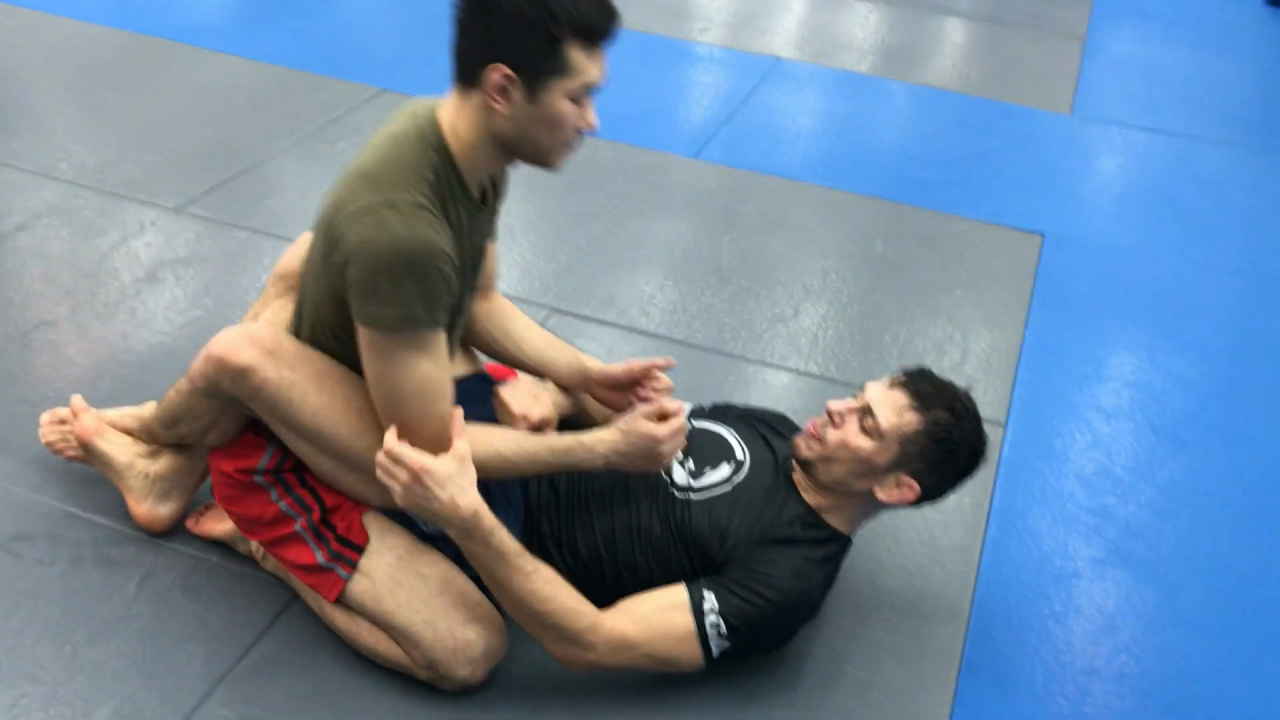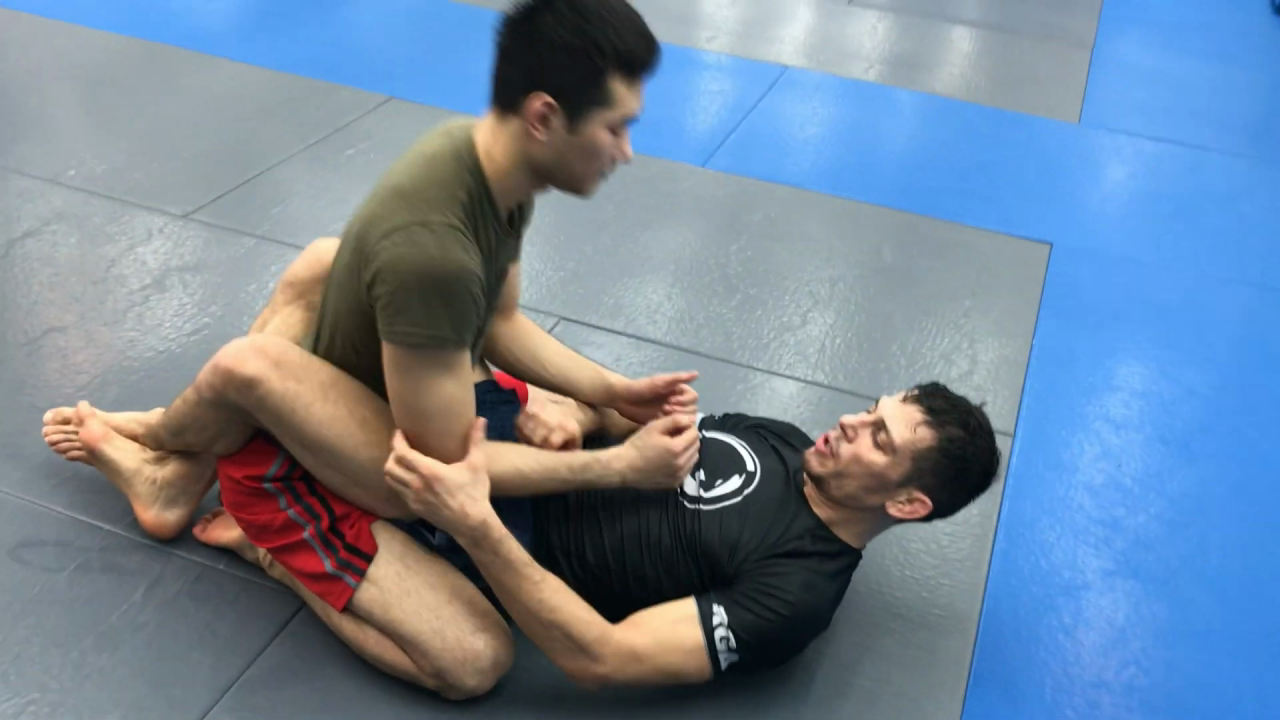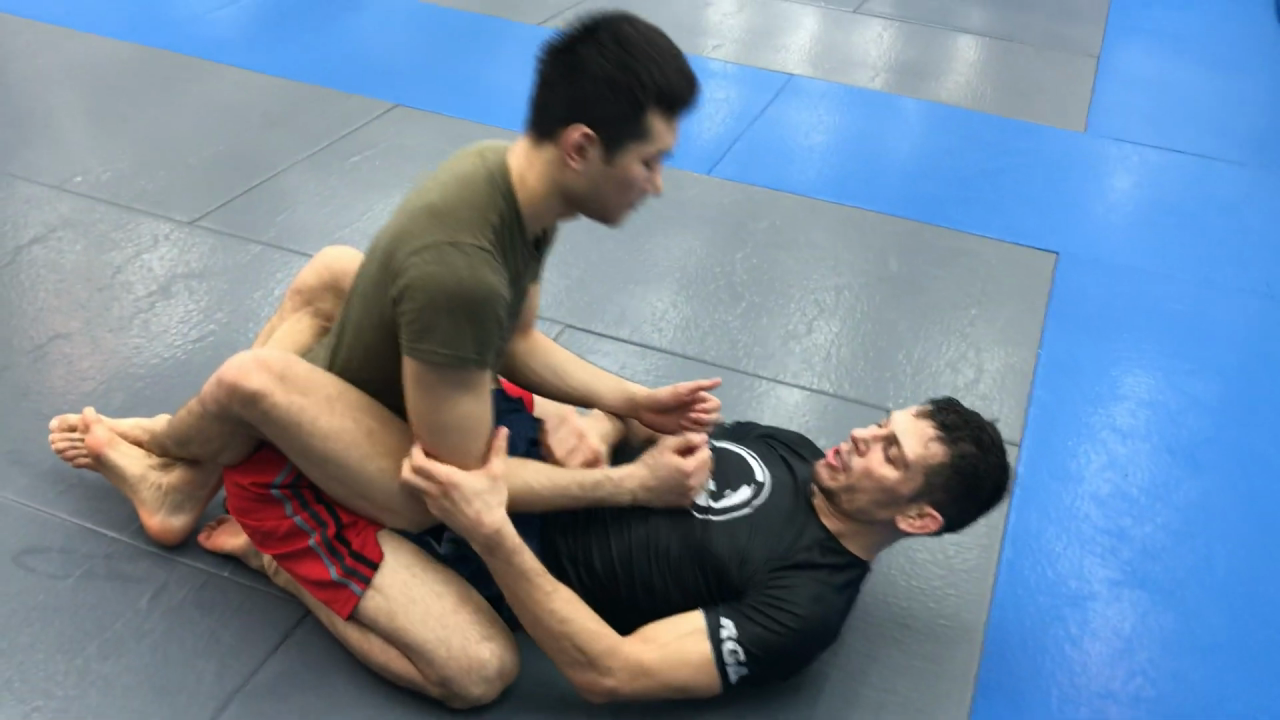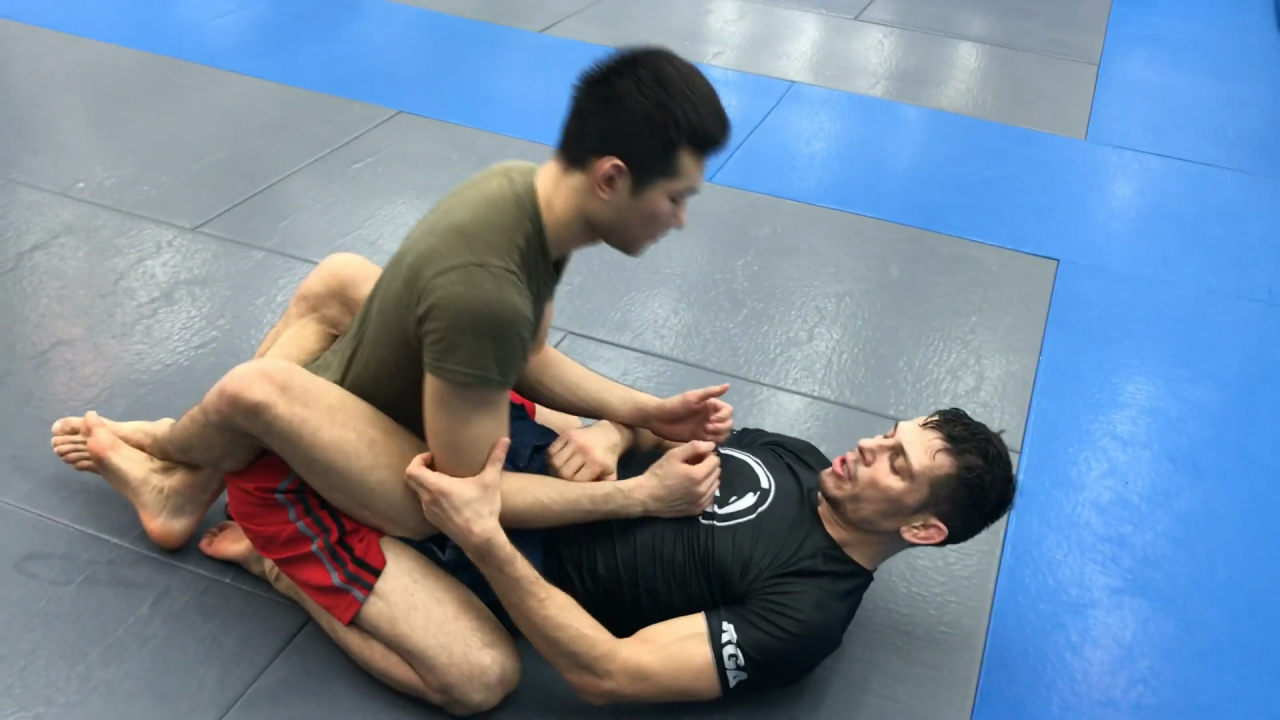
dt=0.1s
person 1, frame 1
left shoulder: (785, 584)
right shoulder: (775, 433)
left elbow: (589, 641)
left wrist: (463, 513)
right wrist: (556, 397)
left hip: (492, 518)
right hip: (506, 436)
person 1, frame 2
left shoulder: (794, 595)
right shoulder: (787, 444)
left elbow: (601, 655)
left wrist: (474, 522)
right wrist: (578, 413)
left hip: (500, 525)
right hip: (499, 442)
right knee: (330, 267)
person 1, frame 3
left shoulder: (791, 616)
right shoulder: (793, 447)
left elbow: (604, 670)
right elbow: (638, 416)
left wrist: (488, 528)
right wrist: (595, 426)
person 1, frame 4
left shoulder: (806, 613)
right shoulder: (796, 459)
left elbow: (607, 673)
right elbow: (650, 423)
left wrist: (478, 535)
right wrist: (602, 435)
person 2, frame 1
left shoulder: (470, 146)
right shoulder: (399, 233)
left elbow: (479, 304)
right elbow: (430, 447)
left wrist: (590, 377)
right hip: (292, 455)
right knee: (467, 650)
person 2, frame 2
left shoulder: (489, 156)
right shoulder: (431, 254)
left elbow: (499, 327)
right elbow: (448, 464)
left wrist: (615, 393)
right hip: (300, 465)
right knee: (473, 660)
person 2, frame 3
left shoulder: (515, 176)
right shoulder: (458, 273)
left elbow: (516, 343)
right elbow: (463, 479)
left wrist: (637, 404)
right wrist: (635, 484)
right hip: (308, 473)
right knee: (479, 670)
person 2, frame 4
left shoulder: (527, 188)
right shoulder: (482, 293)
left elbow: (525, 358)
left wrist: (646, 412)
right wrist: (641, 497)
right hip: (303, 476)
